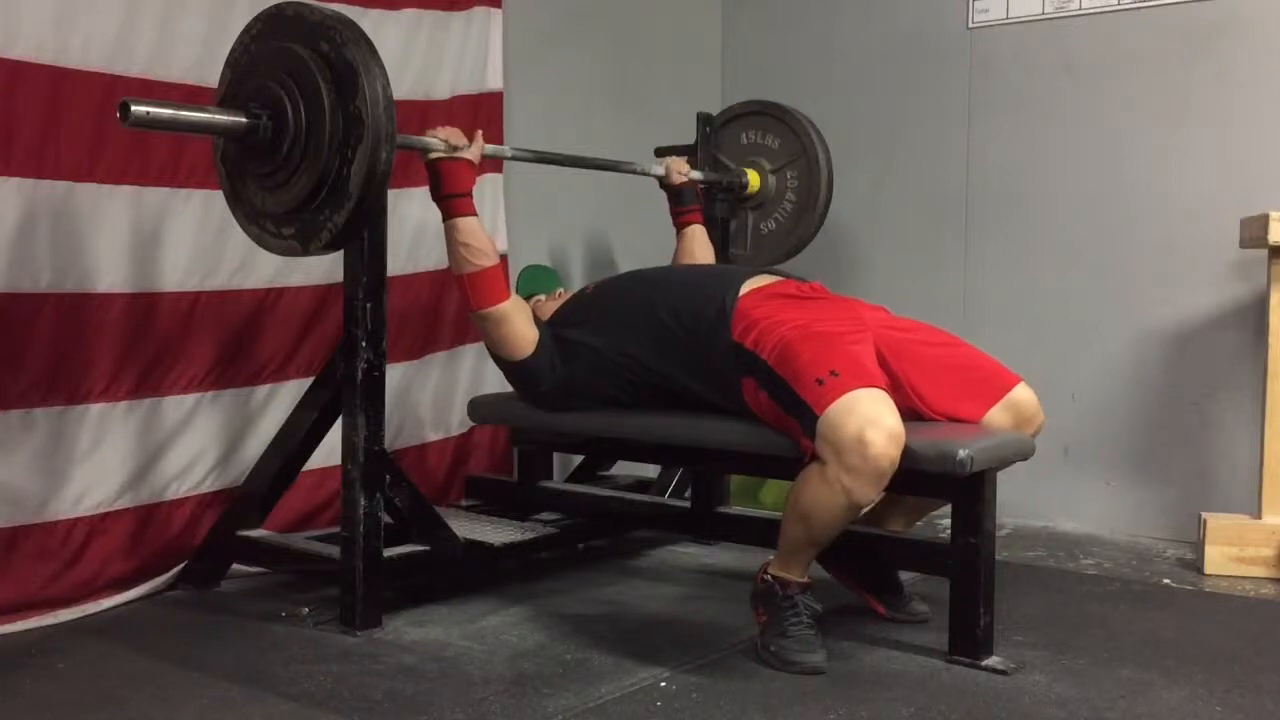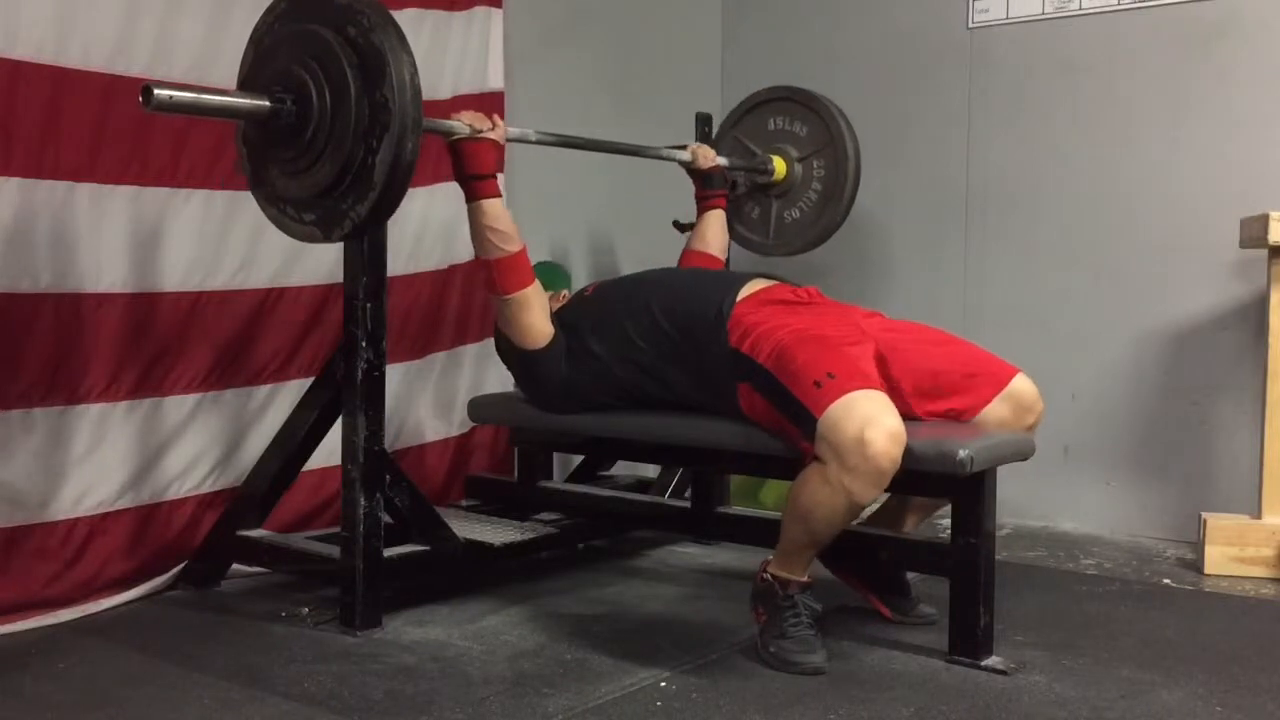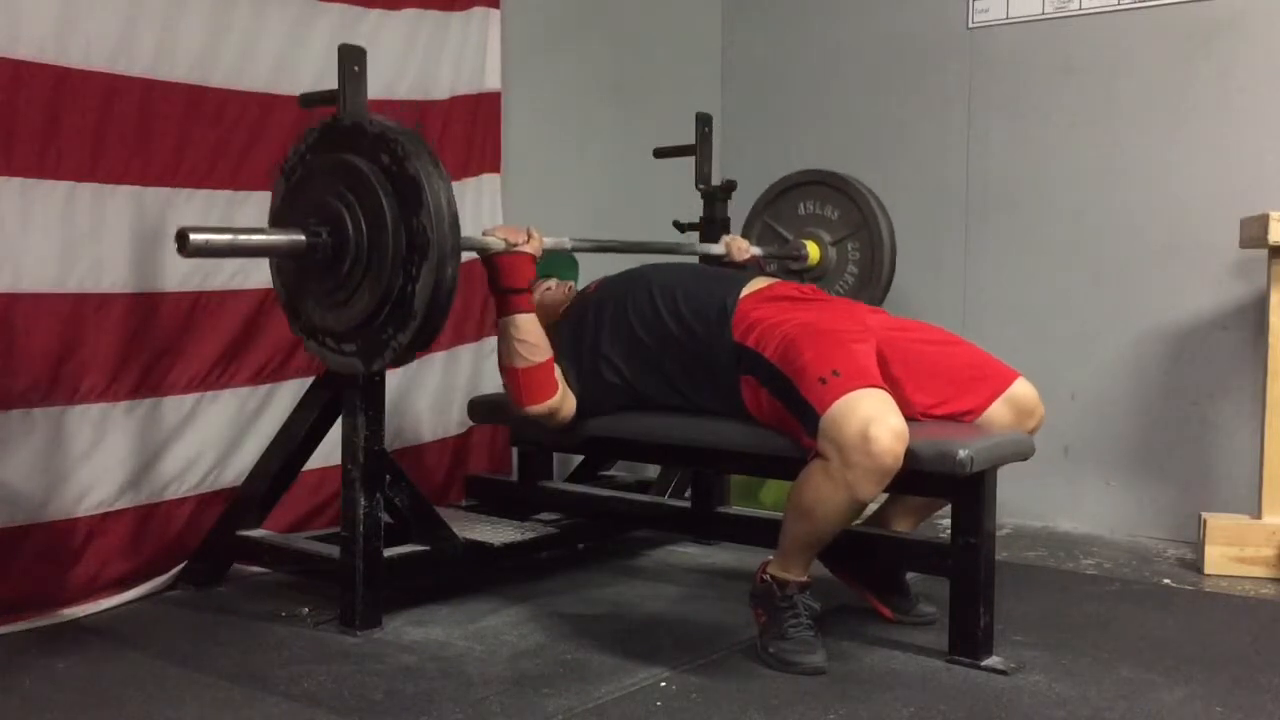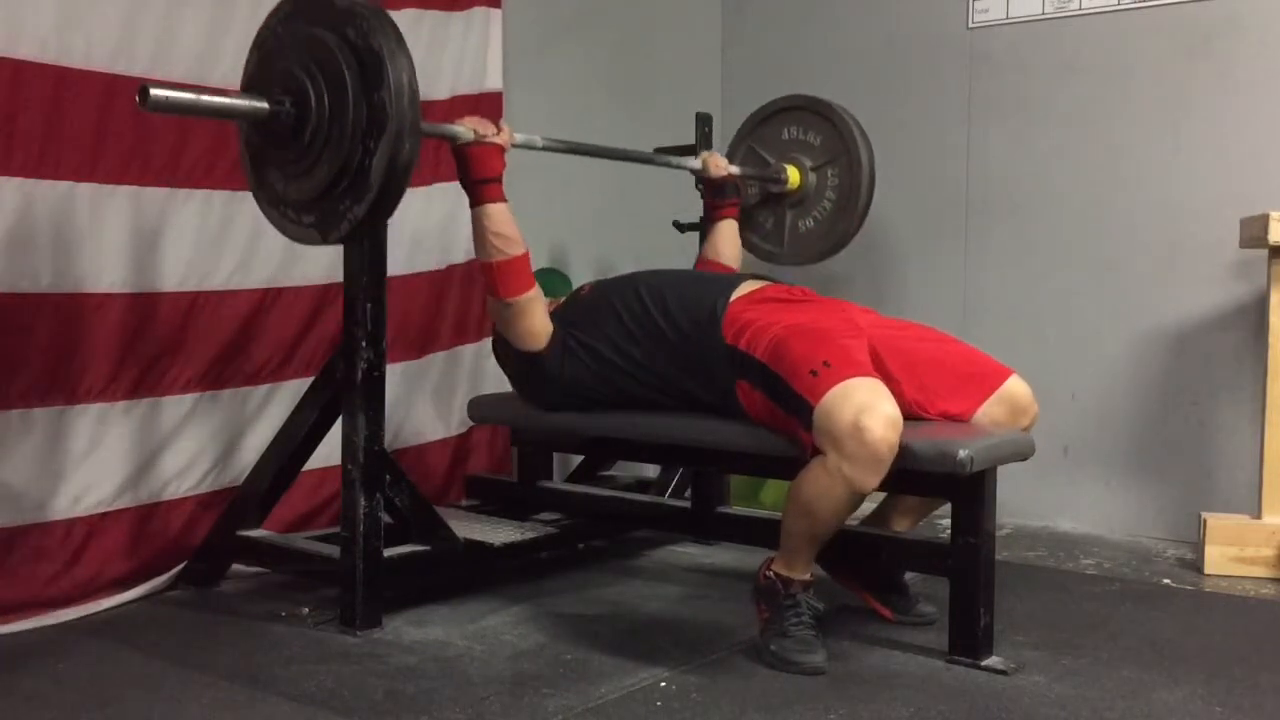
dt=1s
person 1, frame 1
left shoulder: (614, 320)
right shoulder: (555, 366)
left elbow: (696, 284)
right elbow: (488, 298)
left wrist: (684, 198)
right wrist: (454, 187)
left knee: (1015, 415)
right knee: (870, 444)
left ankle: (863, 547)
right ankle: (782, 586)
person 1, frame 2
left shoulder: (618, 319)
right shoulder: (560, 367)
left elbow: (704, 269)
right elbow: (507, 277)
left wrist: (710, 187)
right wrist: (478, 172)
left knee: (1016, 407)
right knee: (873, 442)
left ankle: (871, 552)
right ankle: (783, 586)
person 1, frame 3
left shoulder: (623, 313)
right shoulder: (560, 349)
right elbow: (539, 402)
left wrist: (744, 266)
right wrist: (511, 280)
left knee: (1017, 411)
right knee: (873, 442)
left ankle: (870, 553)
right ankle: (782, 585)
person 1, frame 4
left shoulder: (604, 321)
right shoulder: (552, 365)
left elbow: (716, 276)
right elbow: (508, 289)
left wrist: (722, 197)
right wrist: (483, 179)
left knee: (1011, 408)
right knee: (869, 432)
left ankle: (869, 553)
right ankle: (785, 584)
